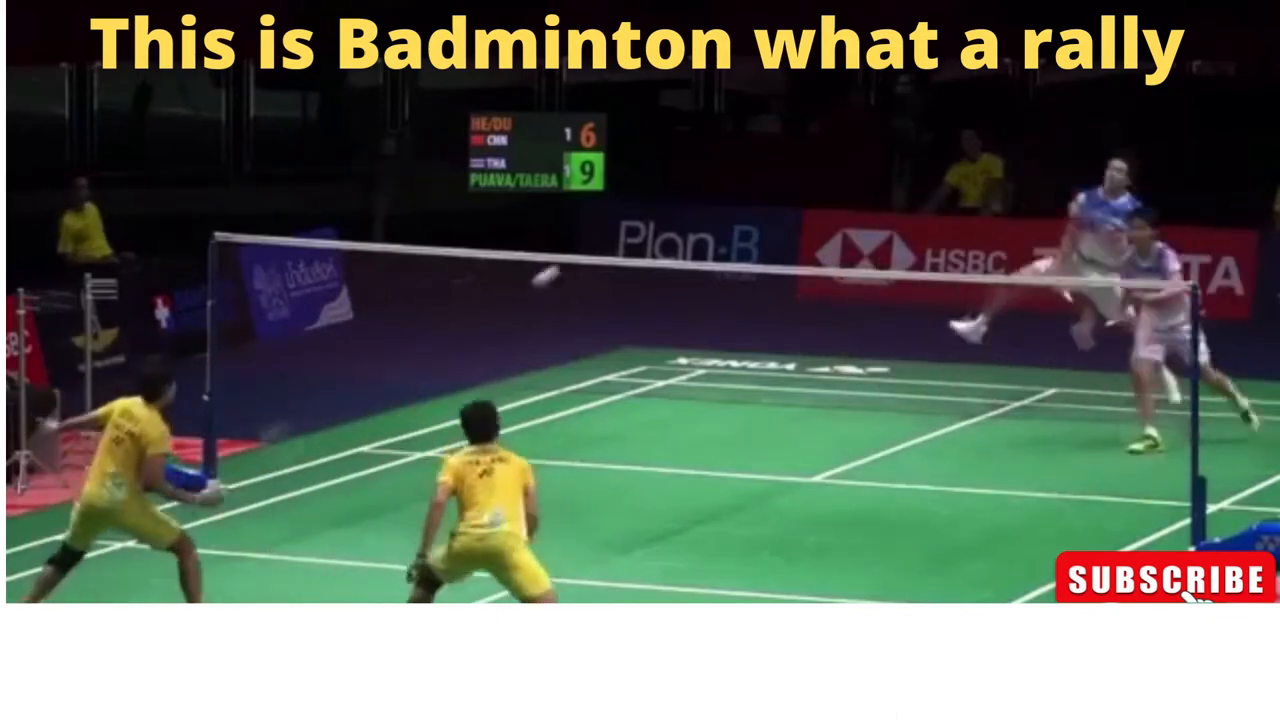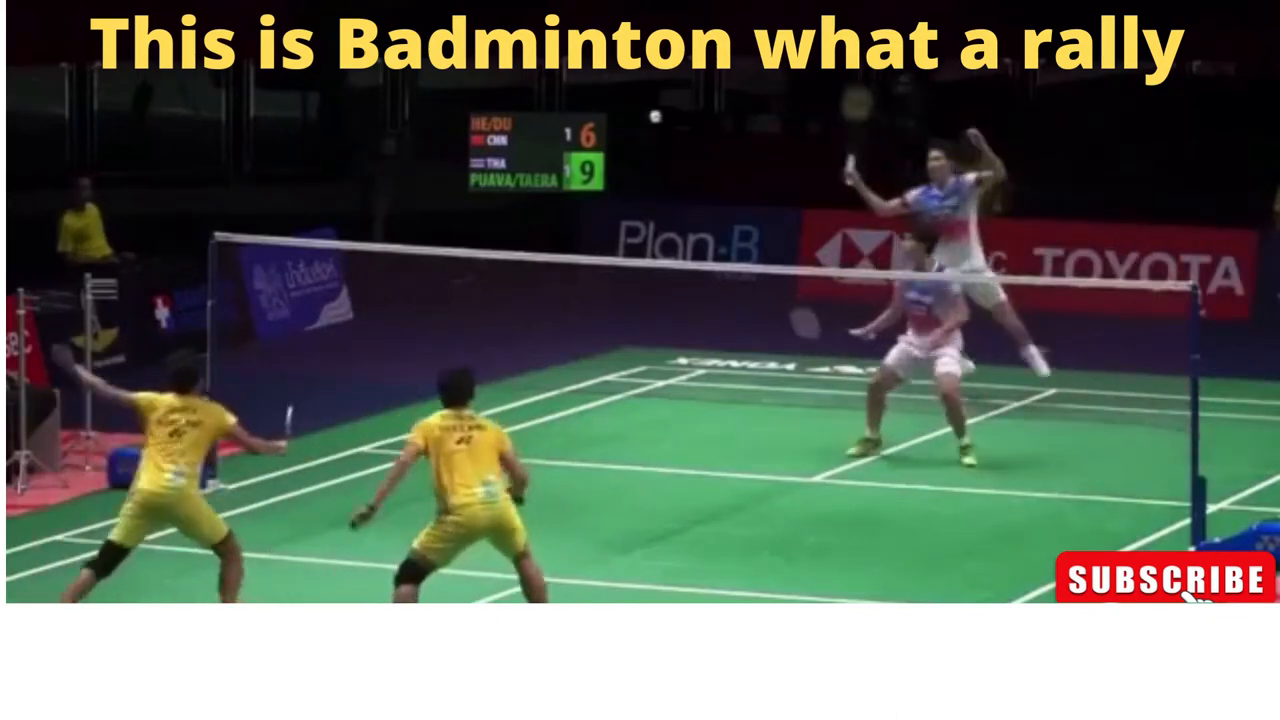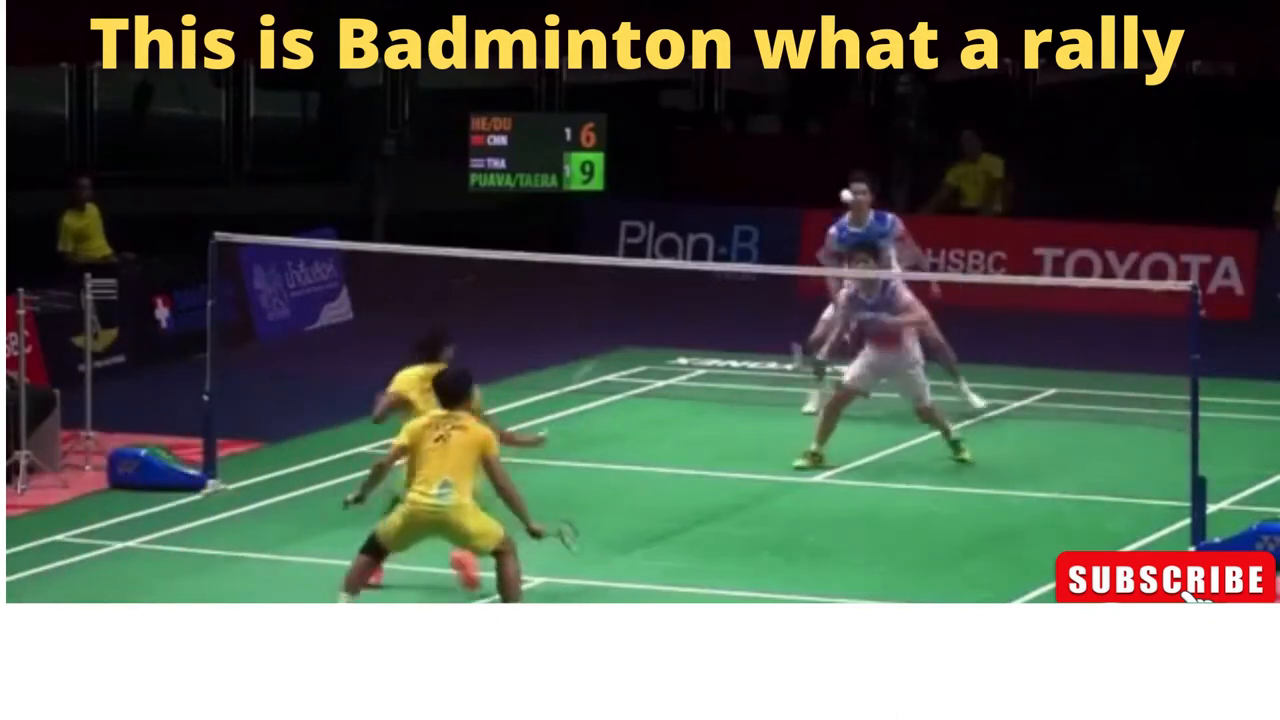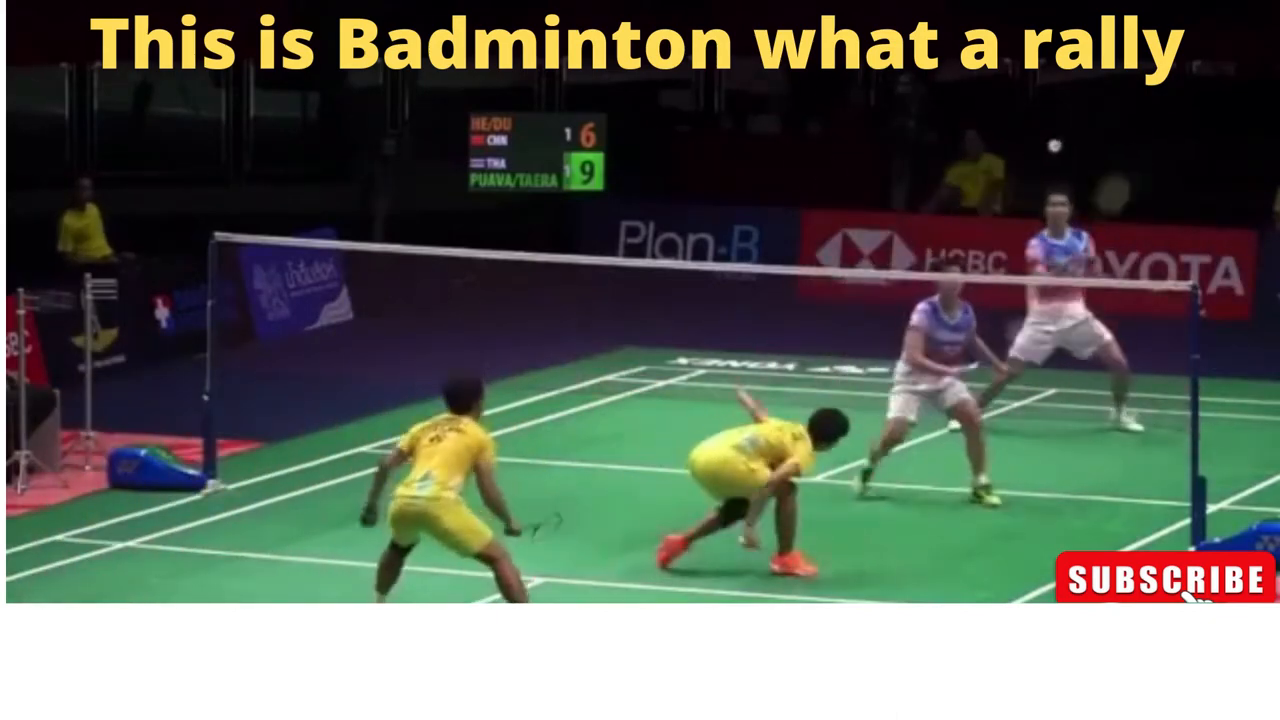
dt=0.7s
person 1, frame 1
left shoulder: (1134, 209)
right shoulder: (1086, 199)
left elbow: (1132, 252)
right elbow: (1069, 238)
right wrist: (1060, 264)
left hip: (1105, 273)
right hip: (1077, 264)
left knee: (1129, 325)
right knee: (1017, 279)
left ankle: (1163, 375)
right ankle: (979, 325)
person 1, frame 2
left shoulder: (966, 184)
right shoulder: (921, 195)
left elbow: (999, 174)
right elbow: (884, 209)
left wrist: (982, 146)
right wrist: (859, 183)
left hip: (971, 264)
right hip: (941, 268)
left knee: (1004, 313)
left ankle: (1029, 349)
person 1, frame 3
left shoulder: (888, 222)
right shoulder: (836, 232)
left elbow: (912, 249)
right elbow: (830, 269)
right wrist: (836, 297)
left knee: (935, 340)
right knee: (817, 340)
left ankle: (964, 389)
right ankle: (819, 391)
person 1, frame 4
left shoulder: (1083, 239)
right shoulder: (1037, 243)
left elbow: (1094, 272)
right elbow: (1041, 277)
left hip: (1076, 315)
right hip: (1044, 317)
left knee: (1119, 364)
right knee: (1010, 372)
left ankle: (1120, 413)
person 2, frame 1
left shoulder: (120, 406)
right shoulder: (156, 430)
left elbow: (84, 423)
right elbow: (153, 481)
left wrist: (59, 427)
right wrist: (196, 499)
left hip: (90, 499)
right hip: (125, 504)
left knee: (69, 554)
right knee: (185, 547)
person 2, frame 2
left shoulder: (153, 403)
right shoulder: (213, 413)
left elbow: (108, 392)
right elbow: (252, 445)
left wrist: (74, 368)
right wrist: (275, 447)
left hip: (145, 493)
right hip: (181, 495)
left knee: (106, 559)
right knee: (230, 552)
person 2, frame 3
left shoulder: (407, 377)
left elbow: (379, 415)
right elbow: (491, 430)
left wrist: (383, 402)
right wrist: (524, 441)
left knee: (398, 510)
left ankle: (372, 568)
right ankle: (464, 551)
person 2, frame 4
left shoulder: (788, 427)
right shoulder: (802, 453)
left elbow: (756, 411)
right elbow: (766, 485)
left wrist: (744, 396)
right wrist: (751, 526)
left hip: (701, 454)
right hip: (723, 461)
left knee: (738, 505)
right knee: (787, 490)
left ankle: (681, 541)
right ankle: (785, 558)
person 3, frame 1
left shoulder: (1166, 255)
right shoulder: (1131, 257)
left elbow: (1176, 288)
right elbow: (1129, 291)
left wrist: (1149, 297)
left hip: (1179, 319)
right hip: (1151, 321)
left knee: (1206, 375)
right knee: (1140, 375)
left ankle: (1241, 404)
right ankle: (1150, 434)
person 3, frame 2
left shoulder: (944, 277)
left elbow: (963, 313)
right elbow: (894, 312)
left wrist: (940, 334)
right wrist: (868, 329)
left hip: (944, 344)
right hip: (913, 341)
left knee: (949, 391)
right knee: (876, 386)
left ankle: (965, 445)
right ankle: (872, 438)
person 3, frame 3
left shoulder: (893, 290)
right shoulder: (849, 297)
left elbow: (923, 316)
right elbow: (841, 326)
left wrist: (894, 321)
left hip: (905, 358)
right hip: (873, 356)
left knee: (925, 412)
right knee: (836, 399)
left ankle: (952, 438)
right ankle: (816, 451)
person 3, frame 4
left shoulder: (967, 313)
right shoulder: (924, 312)
left elbow: (973, 341)
right elbow: (912, 357)
left wrist: (996, 364)
right wrist: (945, 370)
left hip: (946, 377)
right hip: (912, 377)
left knee: (973, 419)
right knee: (895, 434)
left ankle: (980, 484)
right ankle: (869, 466)
person 4, frame 1
left shoulder: (455, 463)
right shoulder: (519, 464)
left elbow: (438, 503)
right elbow: (533, 515)
left wrist: (422, 554)
right wrist: (521, 543)
left hip: (467, 541)
right hip: (508, 541)
left knee: (427, 579)
person 4, frame 2
left shoulder: (429, 426)
right shoulder: (492, 428)
left elbow: (402, 465)
right elbow: (521, 476)
left wrist: (372, 506)
right wrist: (516, 494)
left hip: (459, 514)
right hip: (499, 508)
left knee: (409, 575)
right knee: (523, 558)
person 4, frame 3
left shoulder: (417, 425)
right shoulder: (481, 433)
left elbow: (382, 464)
right elbow: (501, 485)
left wrist: (360, 494)
right wrist: (527, 521)
left hip: (415, 508)
right hip: (457, 511)
left knee: (370, 552)
right knee: (506, 550)
person 4, frame 4
left shoulder: (422, 428)
right shoulder: (479, 437)
left elbow: (385, 466)
right elbow: (488, 491)
left wrist: (371, 505)
right wrist: (509, 522)
left hip: (402, 504)
right hip: (439, 505)
left knee: (398, 548)
right knee: (499, 558)
